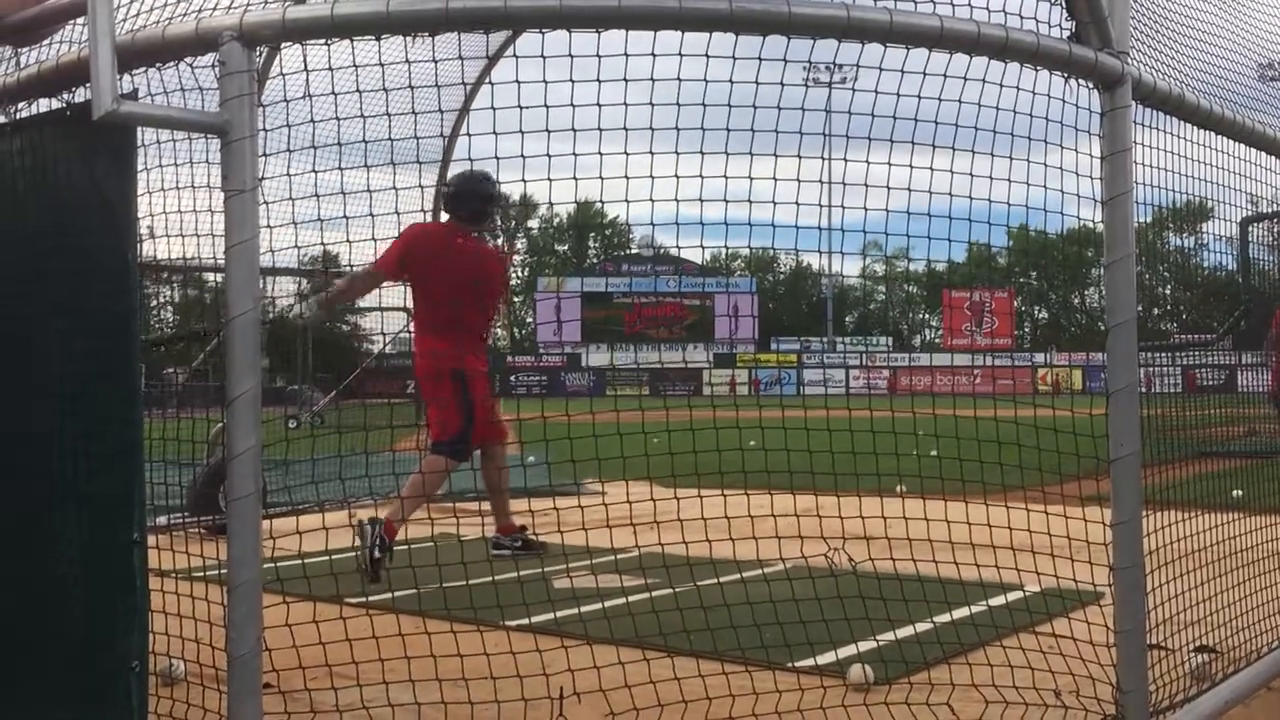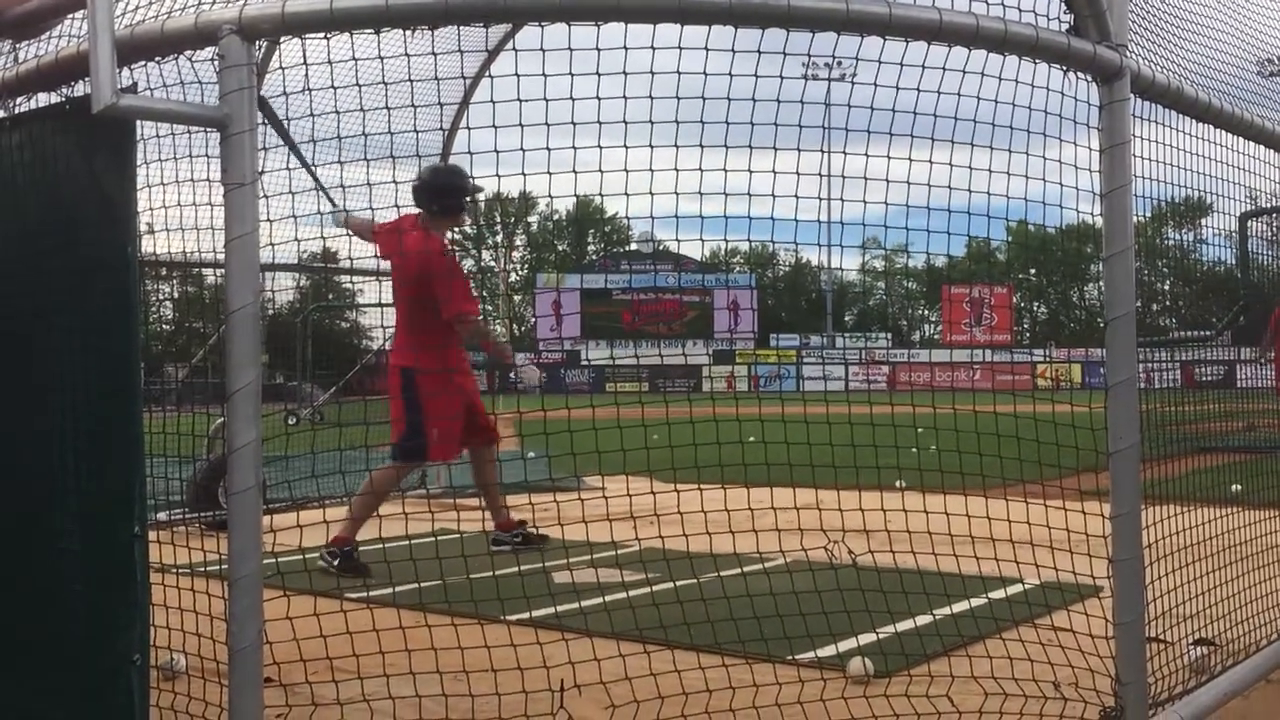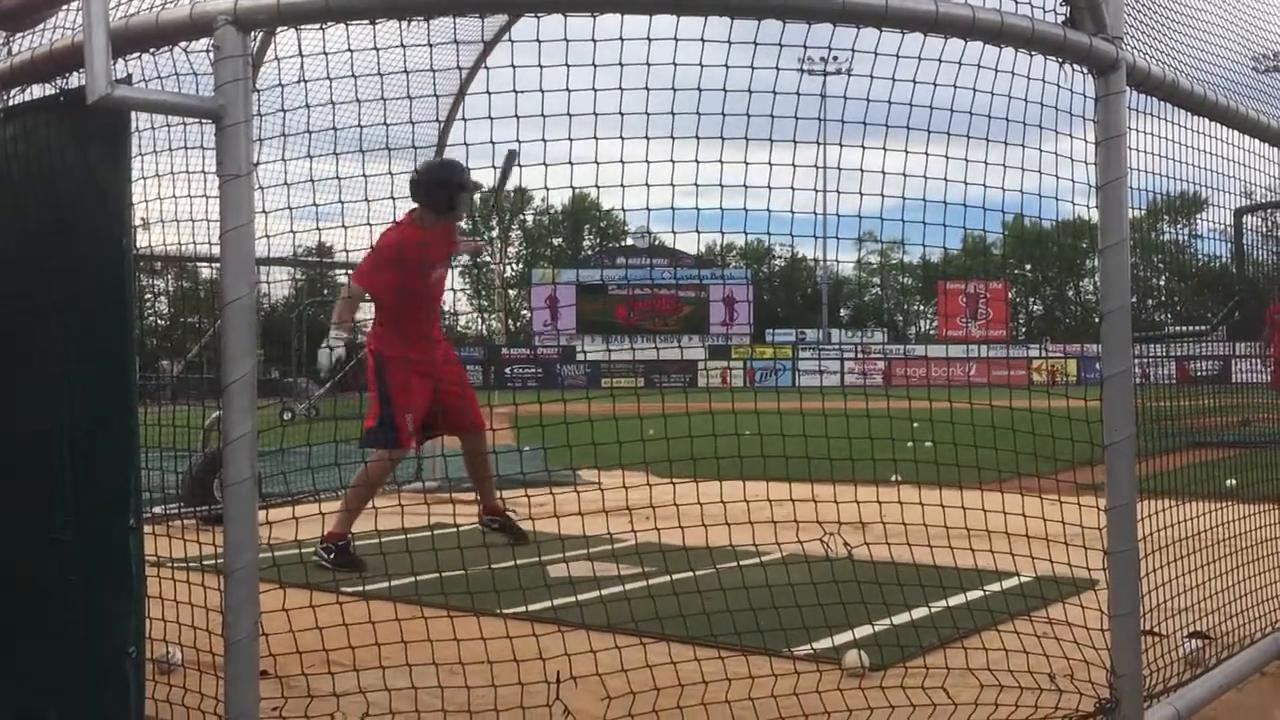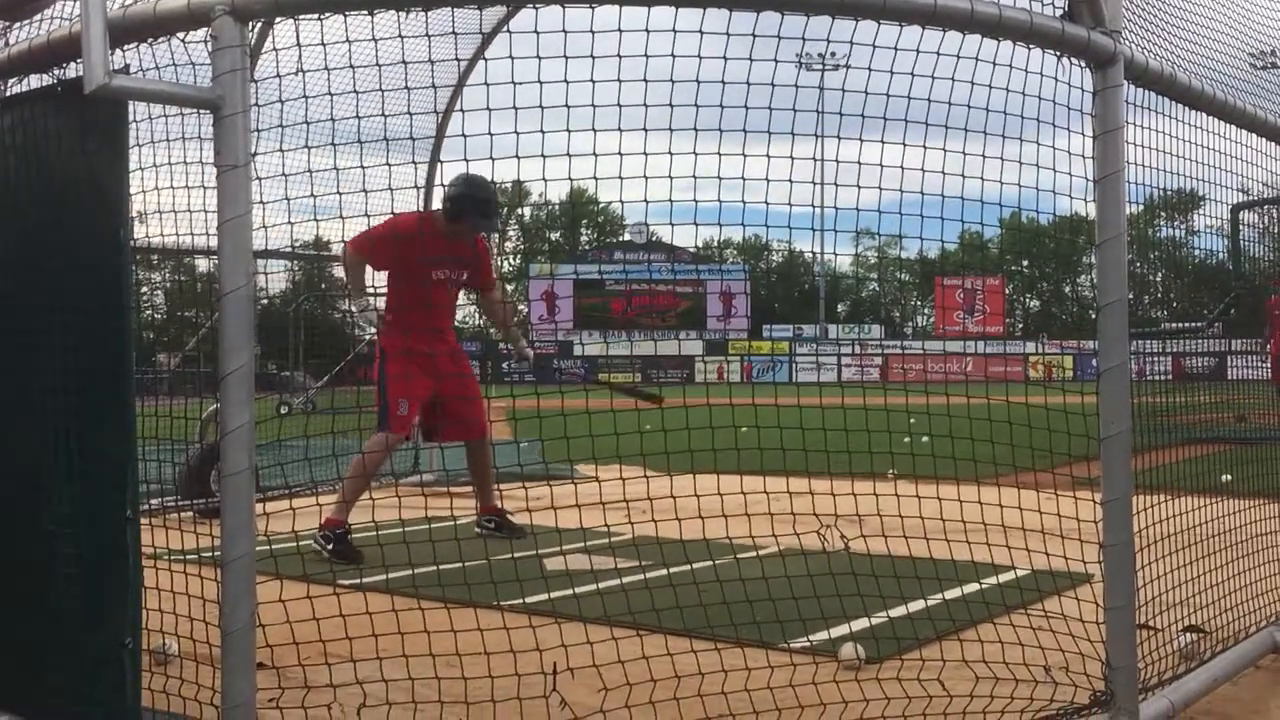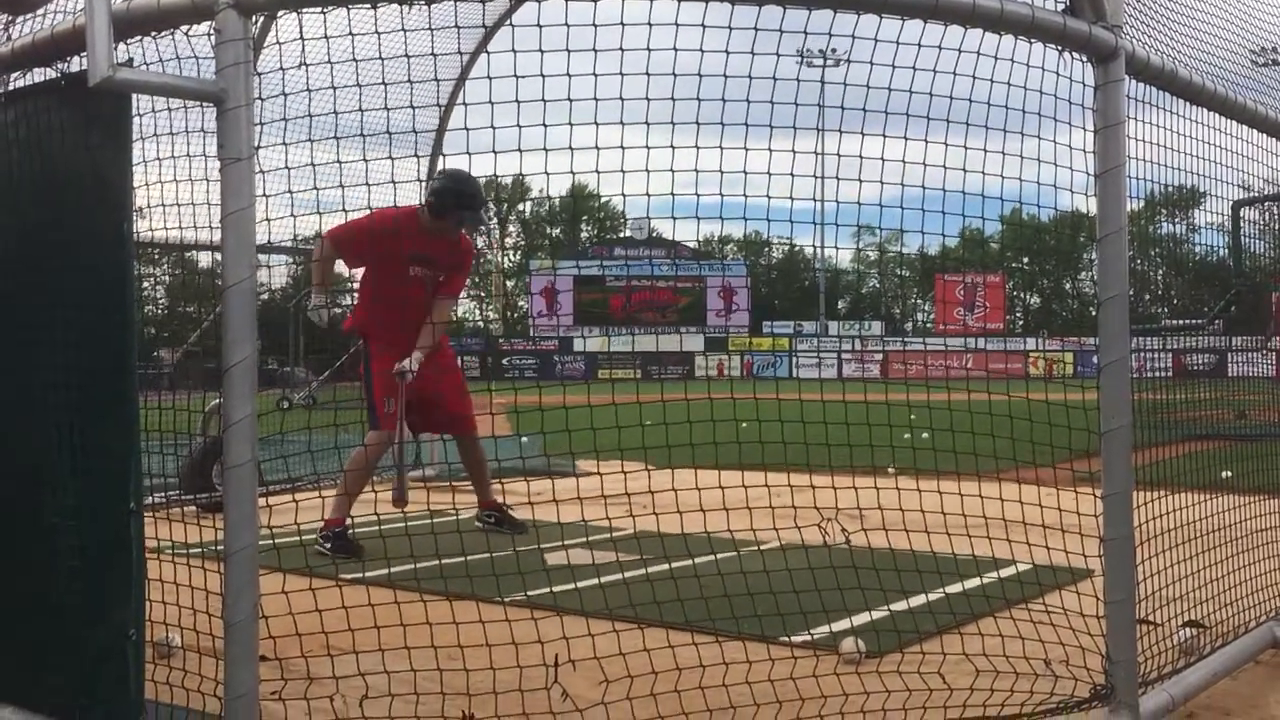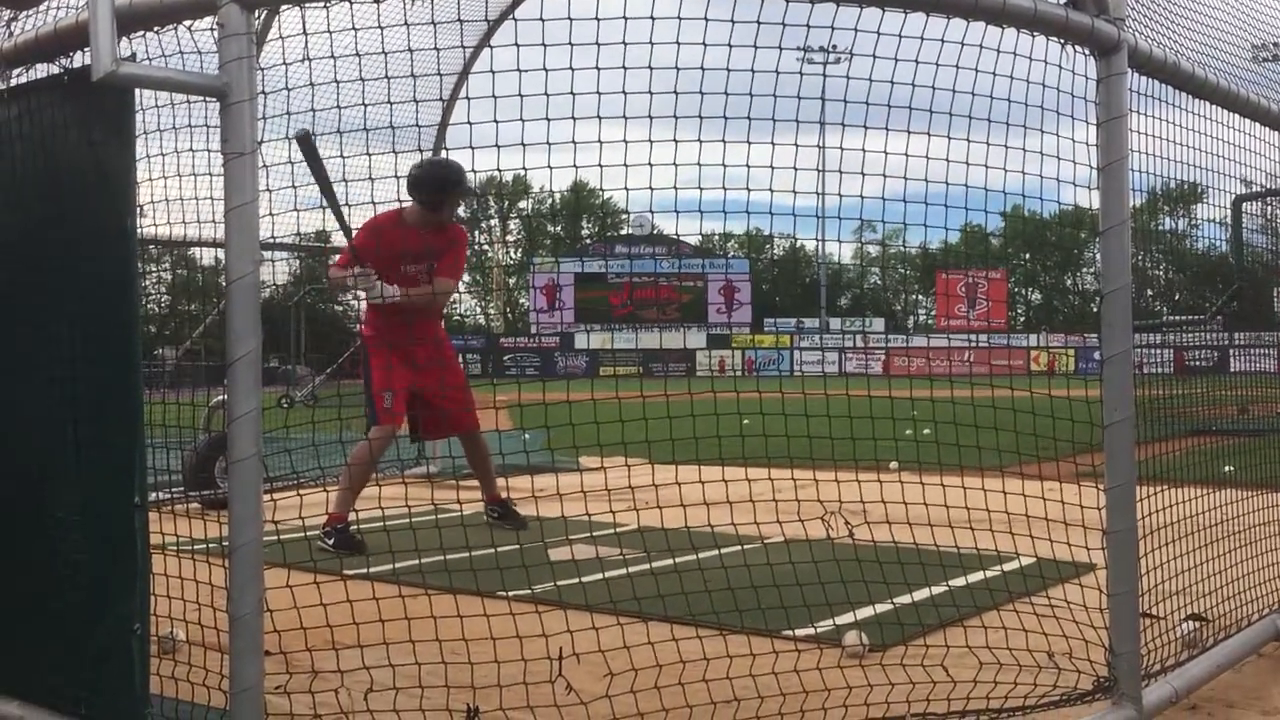
dt=0.3s
person 1, frame 1
left shoulder: (419, 238)
right shoulder: (491, 258)
left elbow: (368, 278)
left wrist: (319, 303)
left hip: (432, 357)
right hip: (460, 363)
left knee: (492, 439)
right knee: (448, 452)
left ankle: (506, 532)
right ankle: (383, 529)
person 1, frame 2
left shoulder: (407, 227)
right shoulder: (437, 256)
left elbow: (371, 230)
right elbow: (466, 323)
left wrist: (345, 220)
right wrist: (512, 359)
left hip: (446, 362)
right hip: (420, 365)
left knee: (482, 439)
right knee: (410, 457)
left ankle: (505, 529)
right ankle: (339, 546)
person 1, frame 3
left shoulder: (442, 229)
right shoulder: (400, 240)
right elbow: (355, 286)
left wrist: (466, 245)
right wrist: (337, 336)
left hip: (436, 349)
right hip: (396, 354)
left knee: (474, 428)
right knee: (392, 448)
left ankle: (493, 513)
right ankle: (333, 540)
person 1, frame 4
left shoulder: (474, 245)
right shoulder: (406, 229)
left elbow: (490, 299)
right elbow: (353, 249)
left wrist: (517, 342)
right wrist: (361, 303)
left hip: (444, 346)
right hip: (400, 346)
left knee: (477, 430)
right knee: (391, 434)
left ankle: (489, 514)
right ankle: (332, 526)
person 1, frame 5
left shoulder: (462, 248)
right shoulder: (388, 224)
left elbow: (442, 311)
right elbow: (326, 244)
left wrist: (419, 355)
right wrist: (320, 295)
left hip: (430, 344)
right hip: (382, 339)
left knee: (465, 425)
right knee: (382, 432)
left ankle: (489, 508)
right ankle: (332, 527)
person 1, frame 6
left shoulder: (454, 235)
right shoulder: (381, 229)
left elbow: (441, 294)
right elbow: (336, 273)
left wrist: (394, 293)
right wrist: (354, 279)
left hip: (431, 343)
right hip: (385, 342)
left knee: (468, 425)
right knee: (384, 429)
left ankle: (495, 502)
right ankle: (334, 523)
